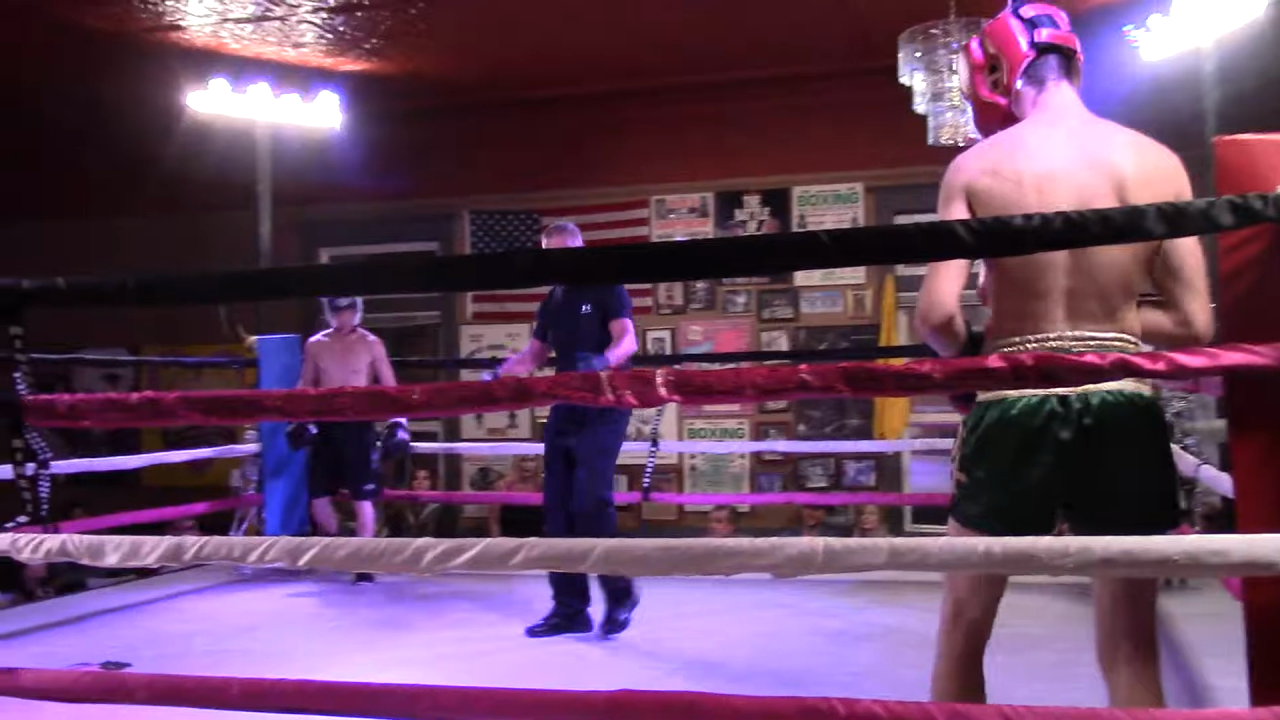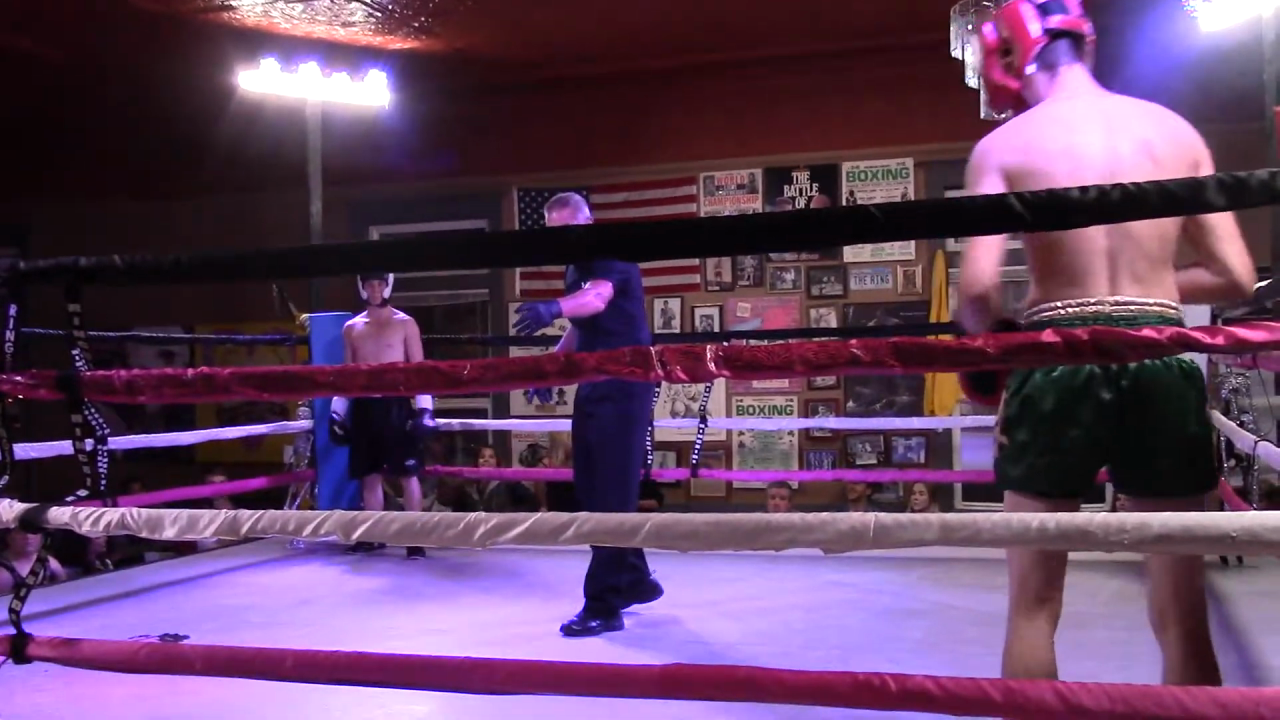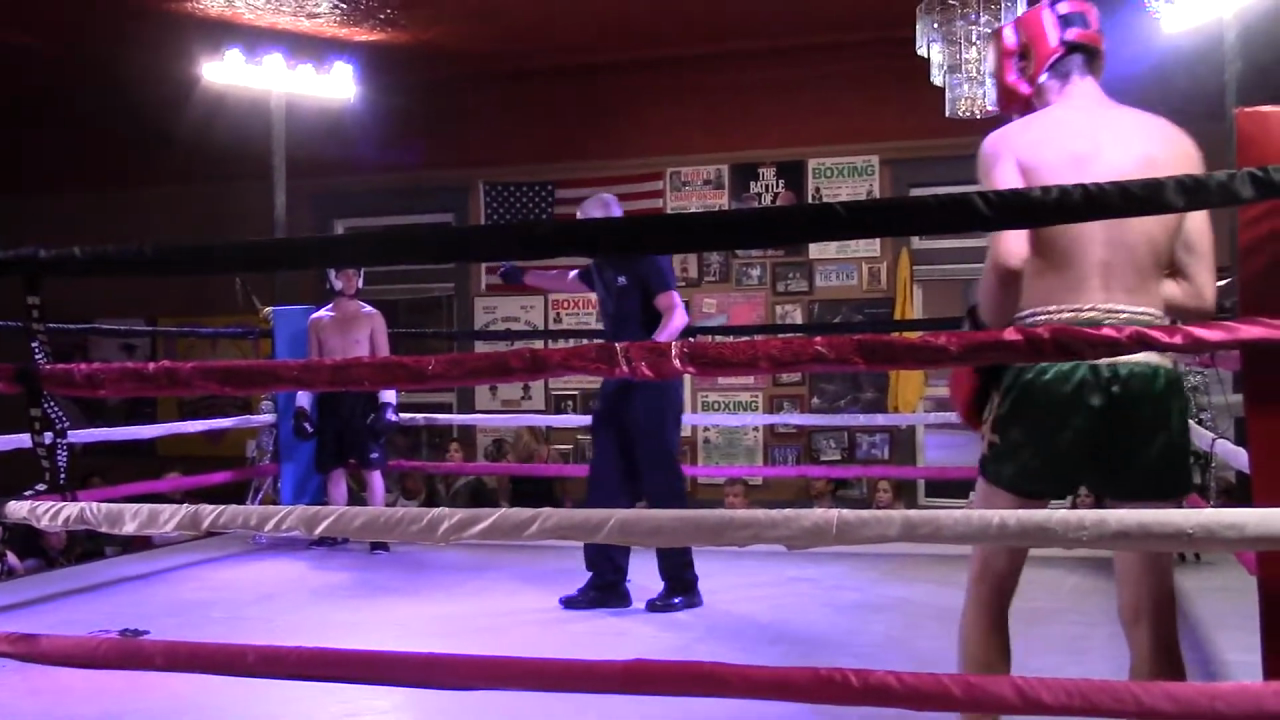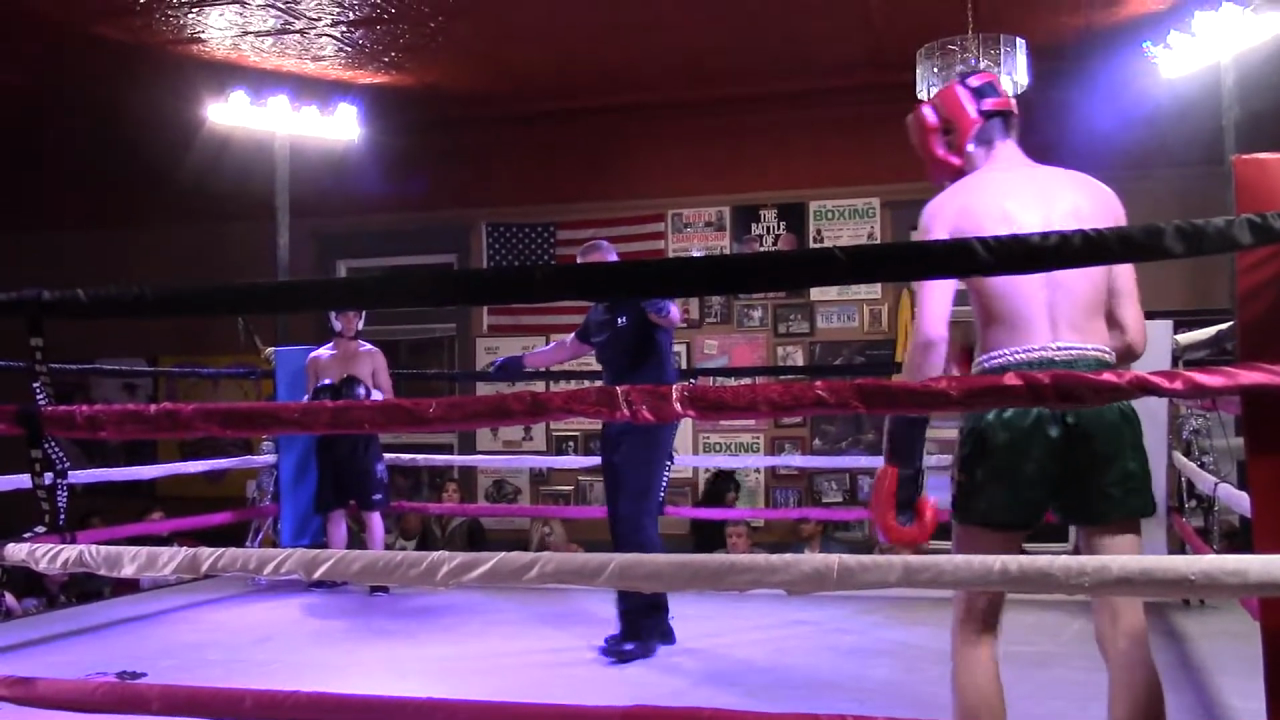
dt=1s
person 1, frame 1
left shoulder: (975, 168)
right shoulder: (1158, 165)
left elbow: (938, 315)
right elbow: (1194, 324)
left wrist: (968, 353)
left hip: (1015, 410)
right hip: (1121, 412)
left knee: (963, 631)
right knee: (1130, 651)
person 1, frame 2
left shoulder: (1004, 146)
right shoulder: (1175, 132)
left elbow: (978, 288)
right elbow: (1236, 276)
left wrist: (987, 338)
left hip: (1056, 371)
right hip: (1162, 366)
left knee: (1031, 610)
right knee: (1180, 618)
person 1, frame 3
left shoulder: (1013, 141)
right shoulder: (1176, 145)
left elbow: (1009, 259)
right elbow: (1199, 295)
left wrist: (989, 338)
left hip: (1046, 372)
right hip: (1145, 376)
left knee: (990, 588)
right knee: (1150, 614)
person 1, frame 4
left shoulder: (948, 208)
right shoulder: (1097, 195)
left elbow: (931, 333)
right elbow: (1131, 337)
left wrist: (903, 450)
left hip: (1007, 410)
right hip: (1100, 404)
left knee: (975, 629)
right knee: (1125, 632)
person 2, frame 1
left shoulder: (607, 290)
right shoulder: (552, 302)
left elbow: (627, 339)
right elbow: (532, 355)
left wrist: (603, 361)
right wrist: (497, 376)
left hip: (604, 411)
right hip: (564, 412)
left knee: (589, 501)
right knee: (557, 510)
left ankle: (619, 595)
right ankle: (570, 610)
person 2, frame 2
left shoulder: (613, 260)
right shoulder: (574, 269)
left elbow: (597, 299)
left wrist: (553, 308)
left hip: (624, 387)
right hip: (593, 387)
left knee: (613, 493)
right knee: (592, 488)
left ankle: (604, 606)
right ankle: (635, 580)
person 2, frame 3
left shoulder: (647, 260)
right shoulder: (602, 266)
left elbow: (677, 313)
right elbow: (567, 281)
right wrist: (520, 275)
left hip: (654, 383)
right hip: (618, 382)
left knee: (661, 482)
right knee: (606, 482)
left ankle: (682, 586)
right ankle: (607, 583)
person 2, frame 4
left shoulder: (641, 301)
right shoulder: (597, 315)
left elbow: (672, 317)
right elbow: (567, 348)
left wrist: (663, 308)
right wrist: (520, 362)
left hip: (650, 420)
right hip: (616, 422)
left knee: (636, 518)
right knee: (623, 520)
left ankle: (642, 627)
right ankle: (651, 622)
person 3, frame 1
left shoulder: (371, 344)
right shoulder: (315, 344)
left elbow: (390, 387)
right elbow: (305, 385)
left wrist: (398, 423)
right wrist: (299, 417)
left hip: (358, 426)
right hip: (325, 427)
left knee: (362, 498)
right knee: (318, 497)
person 3, frame 2
left shoulder: (405, 323)
right shoulder: (351, 328)
left wrist: (424, 409)
right wrist: (337, 411)
left hip: (395, 405)
right hip: (363, 407)
left knee: (407, 474)
right knee: (369, 475)
person 3, frame 3
left shoulder: (372, 317)
right shoulder: (317, 320)
left wrist: (388, 403)
right wrist: (302, 406)
left hip: (362, 398)
right hip: (330, 400)
left knee: (371, 468)
right knee: (333, 469)
person 3, frame 4
left shoulder: (372, 355)
right shoulder: (316, 359)
left elbow: (389, 399)
left wrist: (367, 393)
right wrist: (316, 397)
left hip: (362, 438)
right hip: (330, 439)
left knee: (371, 509)
right knee: (334, 510)
